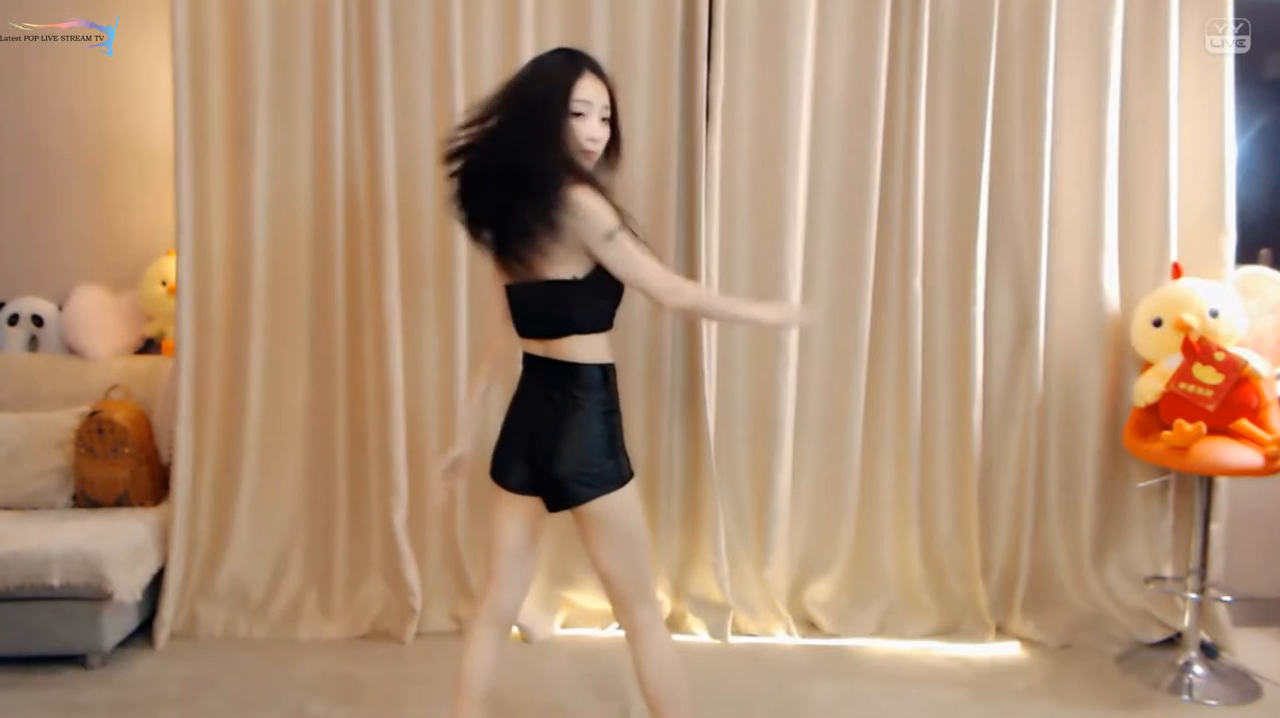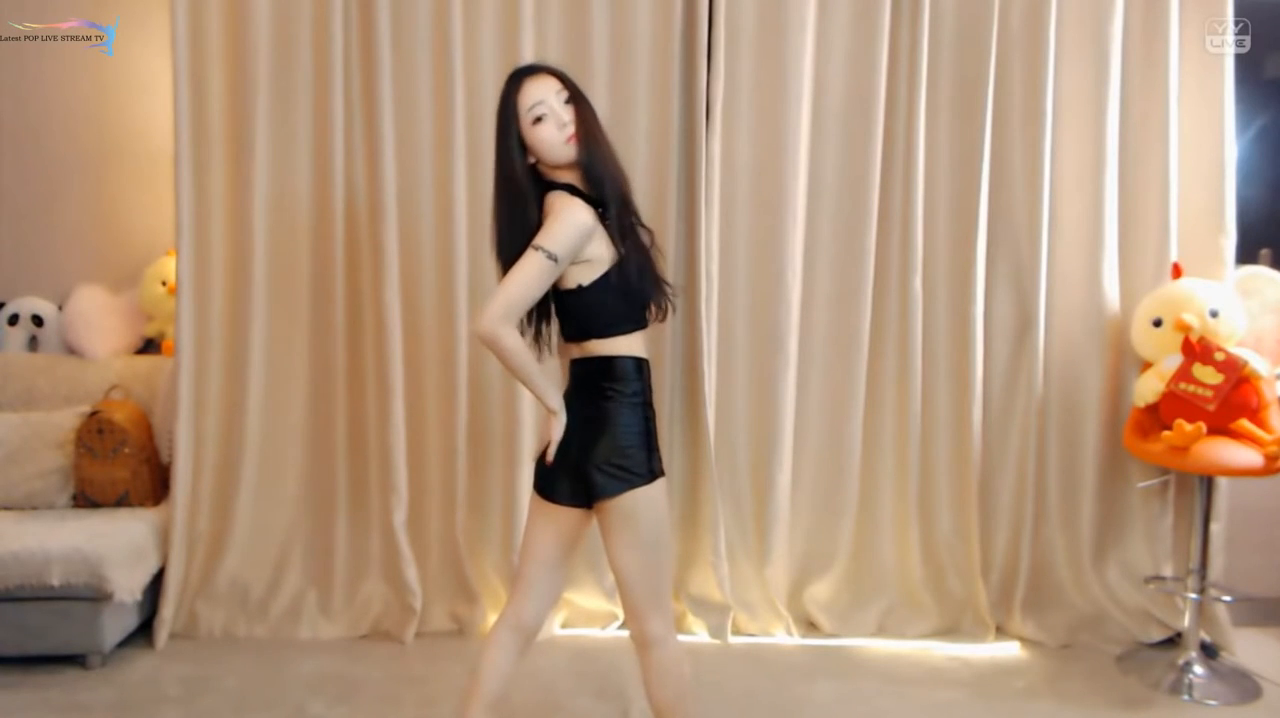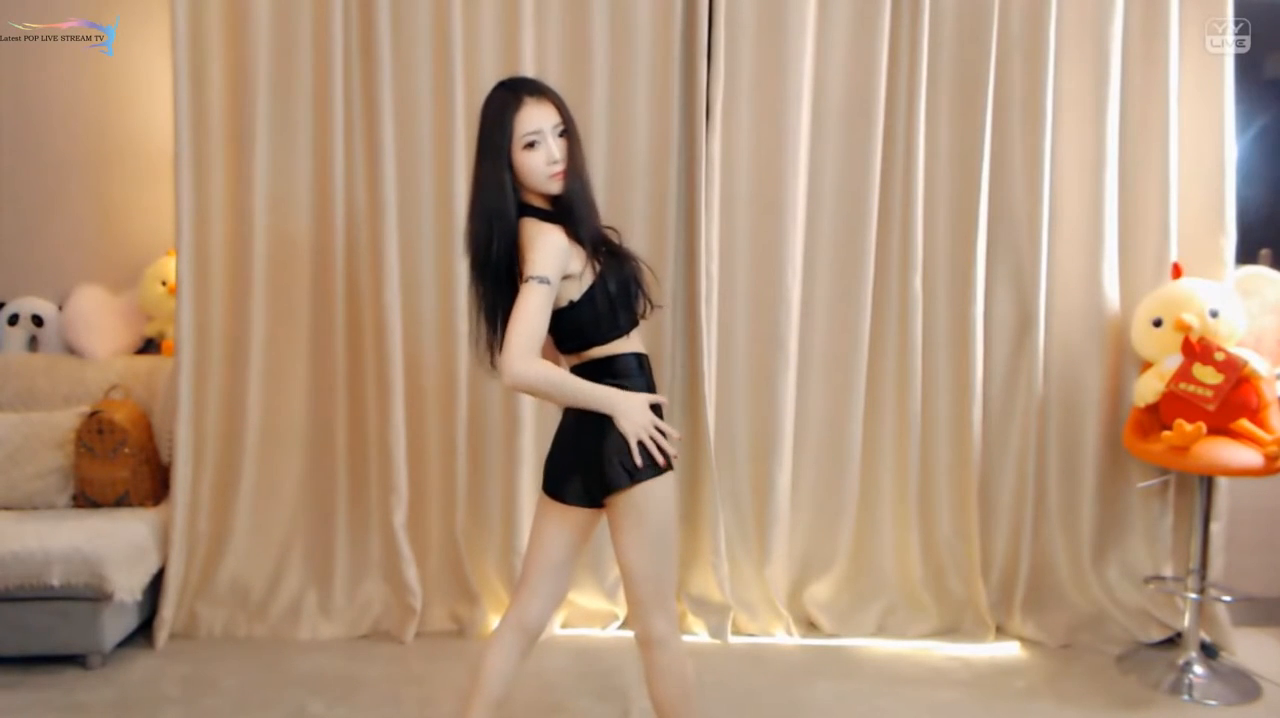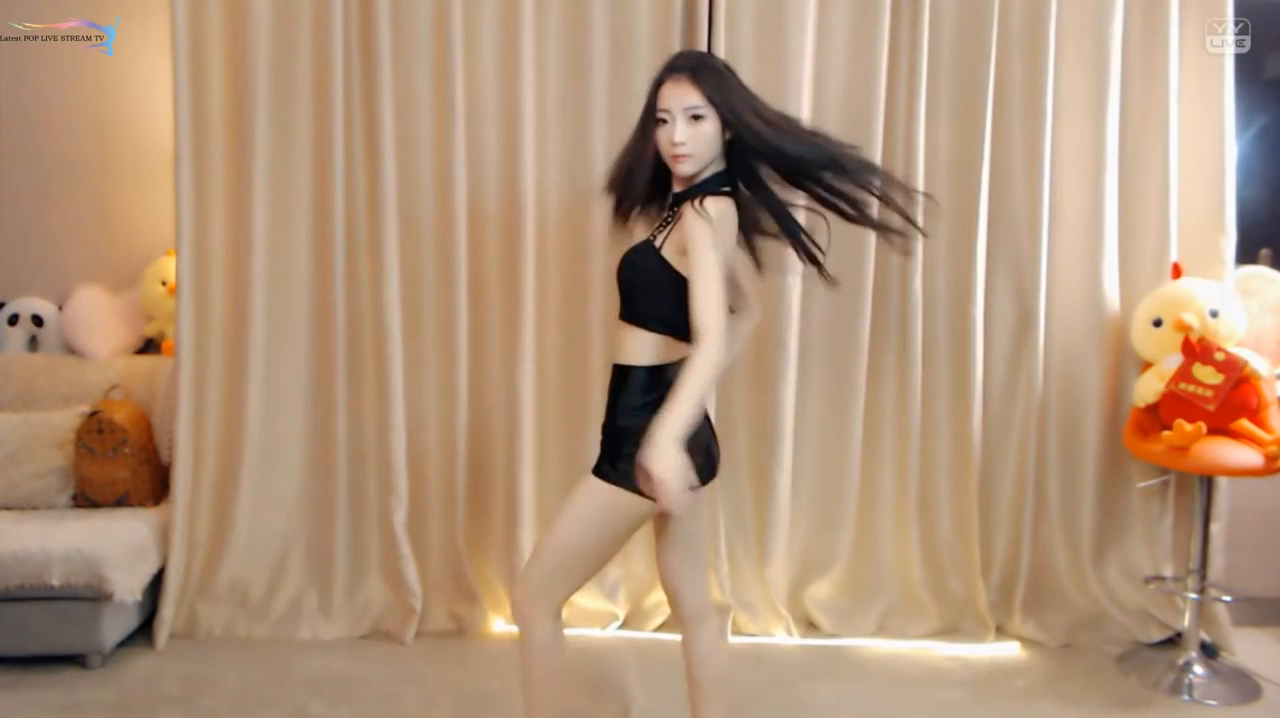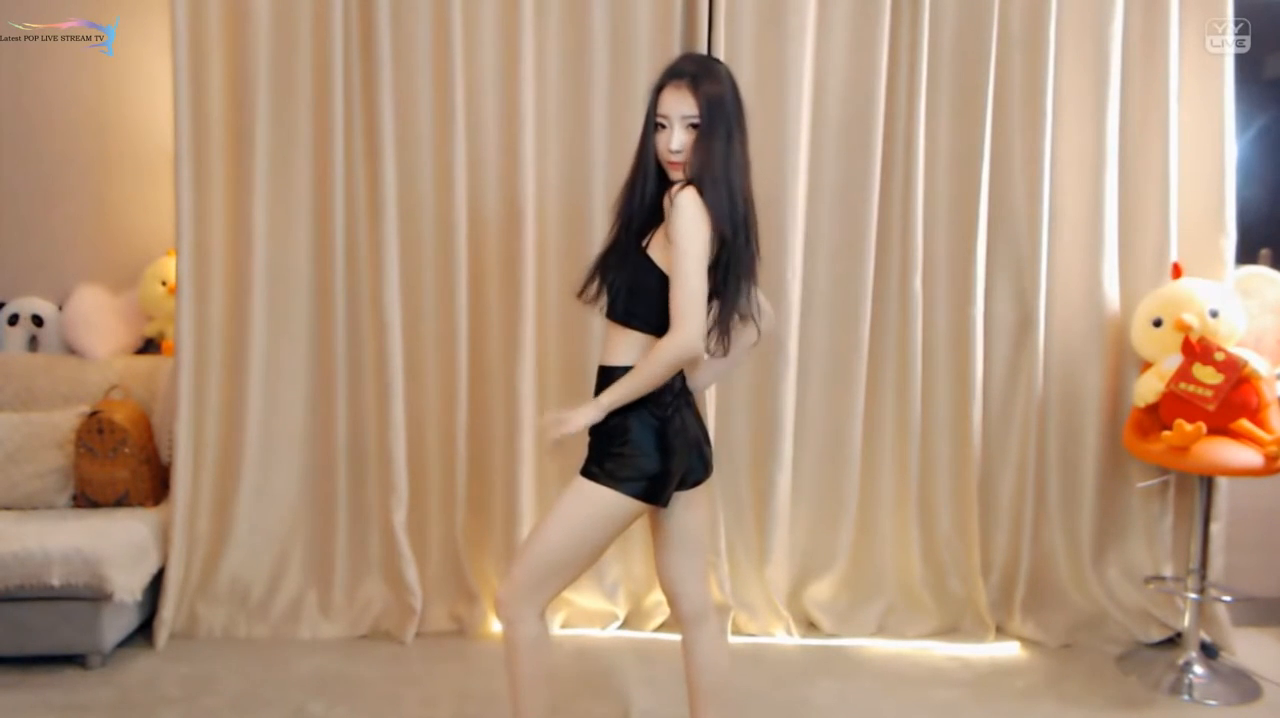
dt=1s
person 1, frame 1
left shoulder: (511, 206)
right shoulder: (576, 204)
right elbow: (670, 291)
left wrist: (468, 430)
right wrist: (764, 312)
left hip: (532, 419)
right hip: (582, 417)
left knee: (494, 609)
right knee: (641, 616)
person 1, frame 2
left shoulder: (581, 208)
right shoulder: (575, 215)
right elbow: (493, 324)
right wrist: (553, 404)
left hip: (581, 425)
right hip: (617, 423)
left knee: (522, 612)
right knee: (654, 626)
person 1, frame 3
left shoulder: (541, 230)
right shoulder: (550, 240)
right elbow: (518, 367)
right wrist: (616, 402)
left hip: (583, 432)
right hip: (618, 427)
left knee: (526, 612)
right knee: (657, 622)
person 1, frame 4
left shoulder: (704, 216)
right shoulder: (704, 208)
left elbow: (711, 338)
right elbow: (747, 310)
left wrist: (664, 437)
left hip: (641, 422)
right hip: (667, 420)
left knee: (534, 596)
right knee: (692, 602)
person 1, frame 5
left shoulder: (688, 203)
right shoulder: (701, 210)
left elbow: (685, 339)
right elbow: (756, 316)
left wrist: (595, 408)
right wrist: (686, 384)
left hip: (638, 436)
right hip: (675, 428)
left knee: (518, 598)
right knee: (693, 602)
